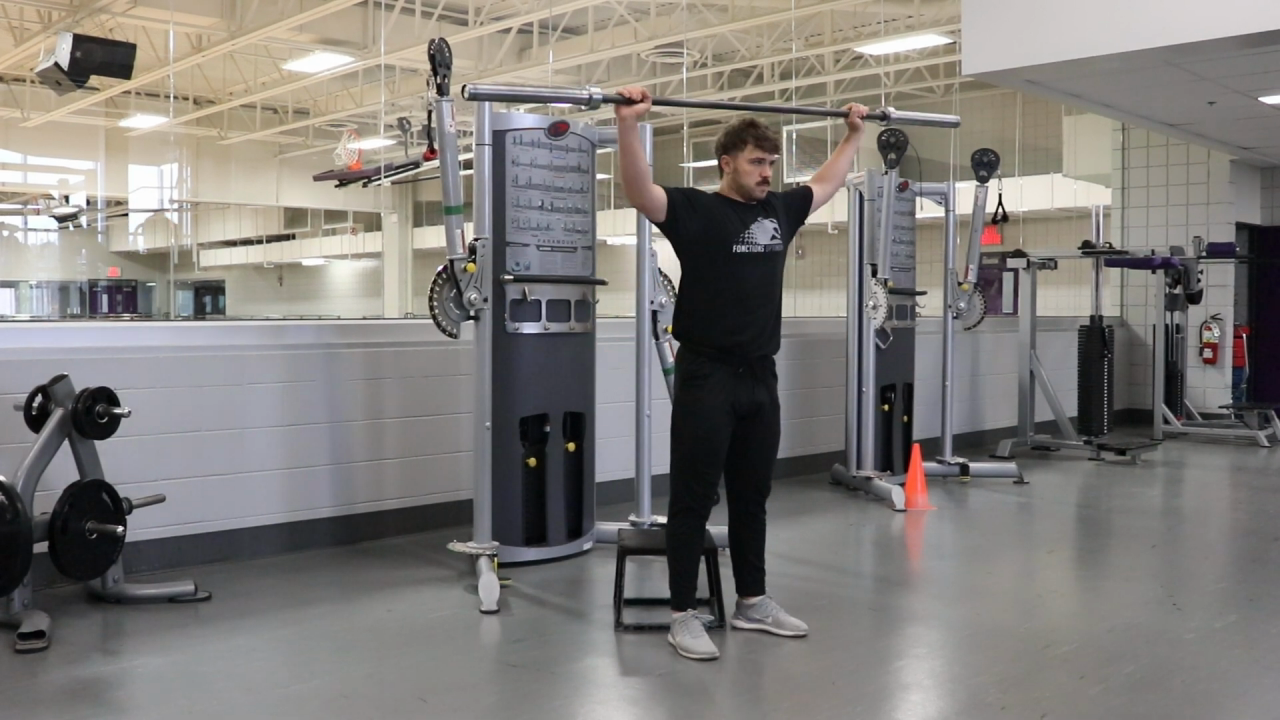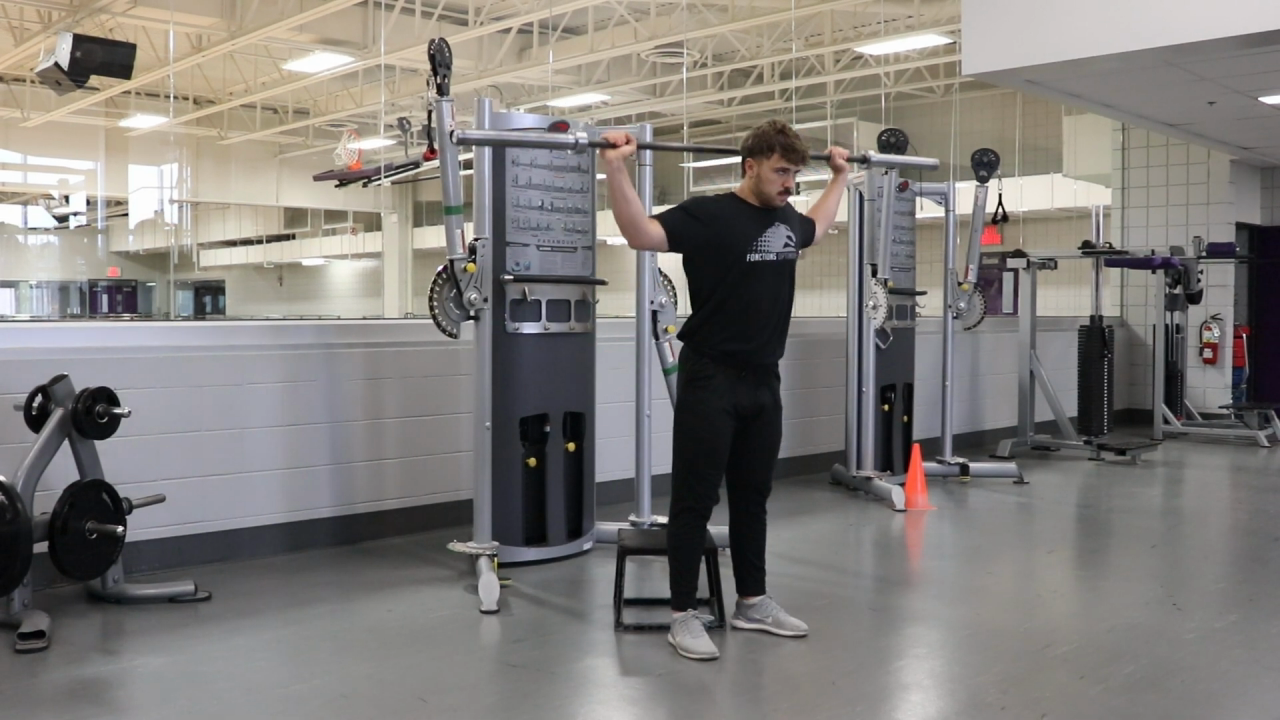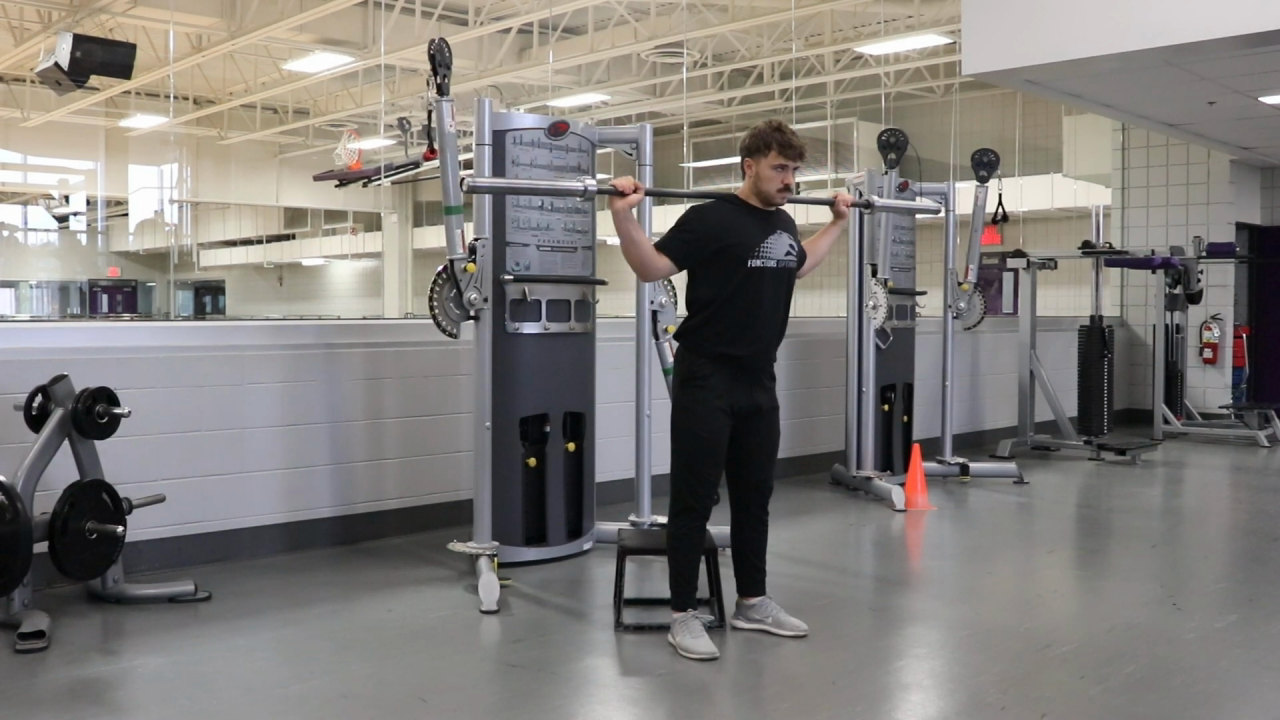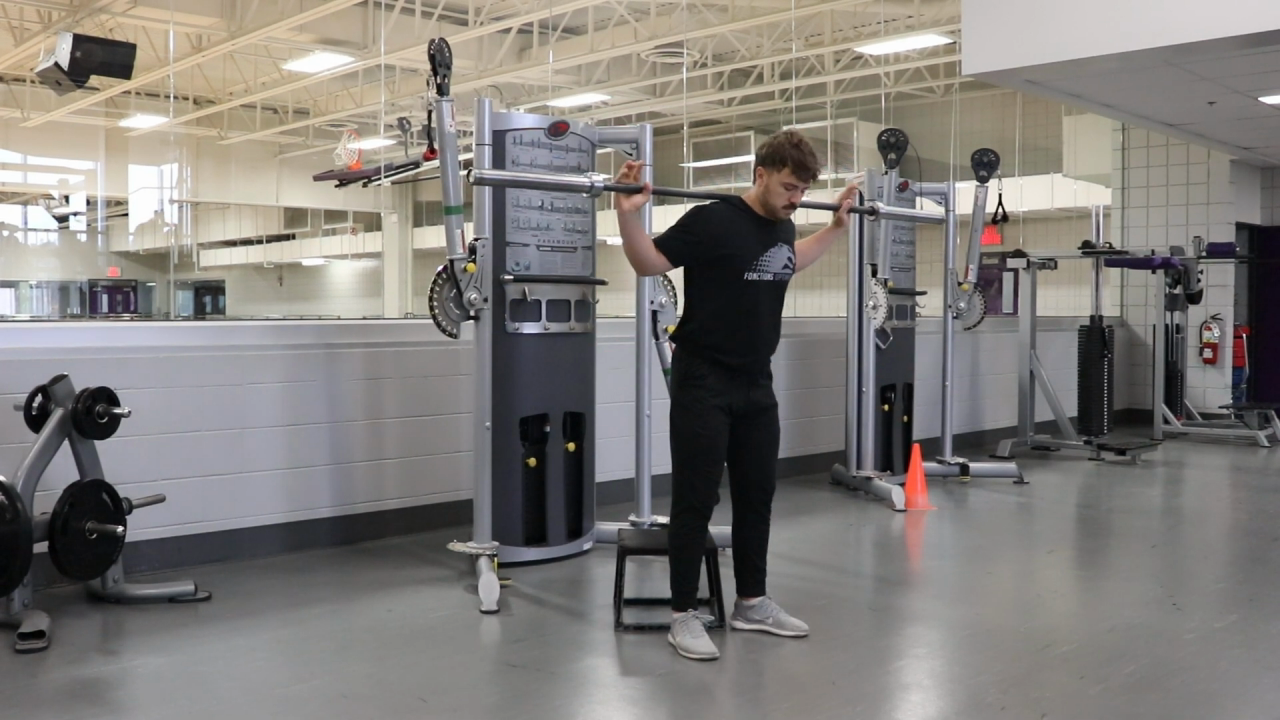
dt=0.3s
person 1, frame 1
left shoulder: (779, 210)
right shoulder: (695, 210)
left elbow: (827, 183)
right elbow: (639, 192)
left wrist: (854, 133)
right wrist: (629, 123)
left hip: (760, 379)
right hip: (707, 378)
left knee: (752, 496)
right knee: (693, 499)
left ankle: (752, 601)
right ankle: (683, 615)
person 1, frame 2
left shoulder: (786, 219)
right shoulder: (708, 214)
left elbow: (820, 223)
right elbow: (639, 232)
left wrist: (839, 174)
right wrist: (615, 165)
left hip: (763, 381)
right hip: (711, 379)
left knee: (753, 497)
right knee: (695, 500)
left ankle: (752, 600)
right ankle: (683, 615)
person 1, frame 3
left shoulder: (783, 223)
right shoulder: (711, 219)
left elbow: (799, 265)
right elbow: (649, 268)
left wrist: (837, 222)
right wrist: (623, 214)
left hip: (758, 382)
right hip: (707, 381)
left knee: (755, 496)
right knee: (694, 501)
left ankle: (752, 601)
right ankle: (683, 615)
person 1, frame 4
left shoulder: (782, 228)
right shoulder: (712, 220)
right elbow: (647, 262)
left wrist: (837, 225)
right wrist: (627, 212)
left hip: (756, 382)
right hip: (703, 381)
left knee: (757, 495)
right knee: (695, 500)
left ankle: (752, 601)
right ankle: (684, 614)
